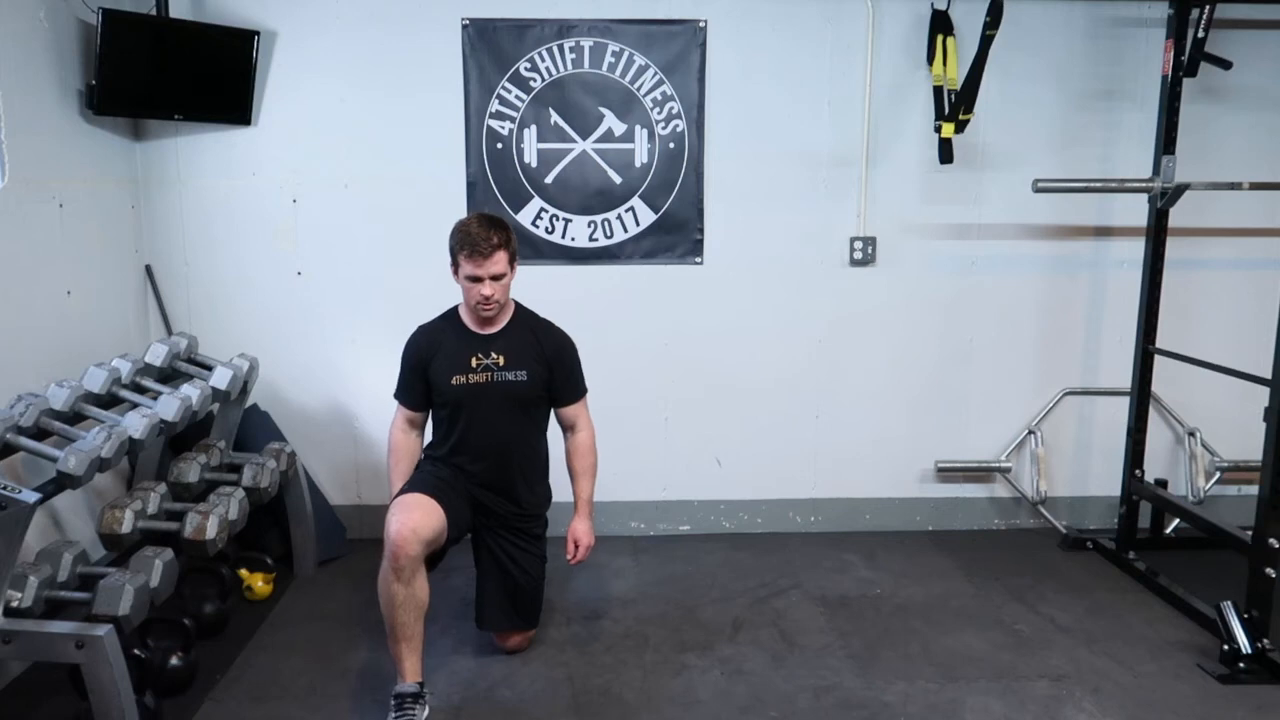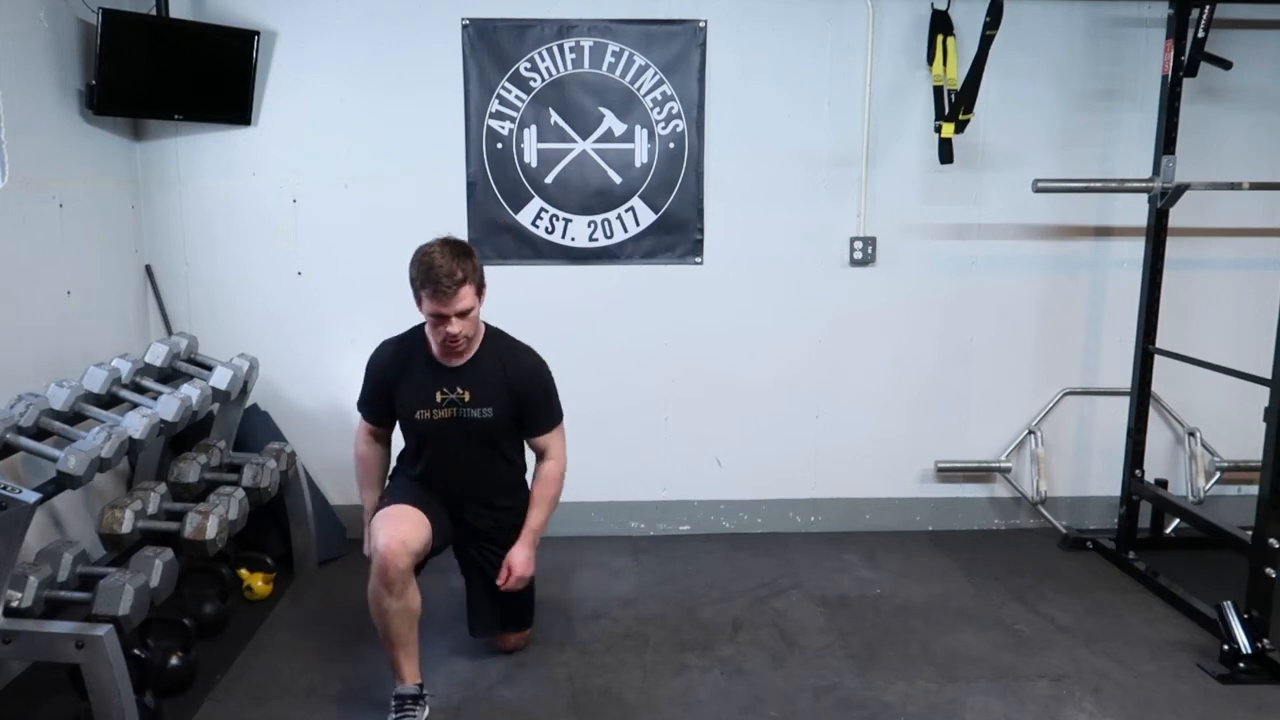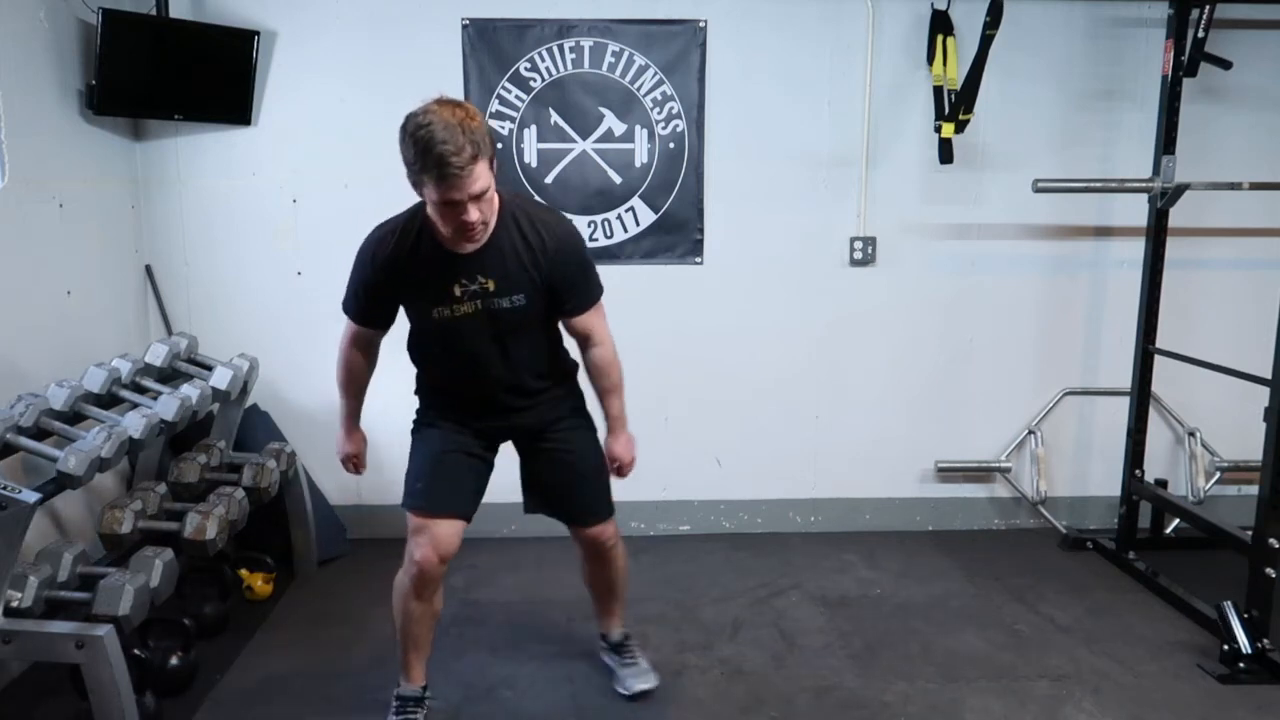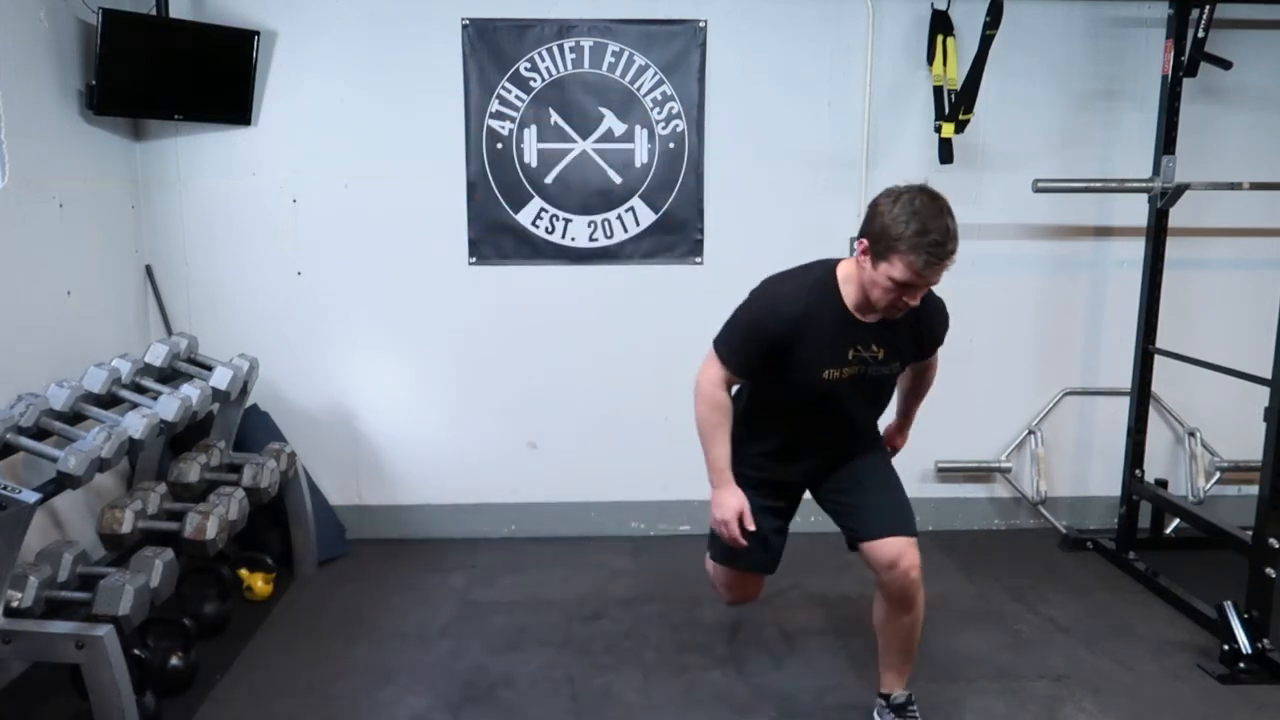
dt=0.7s
person 1, frame 1
left shoulder: (549, 342)
right shoulder: (427, 342)
left elbow: (577, 427)
right elbow: (407, 427)
left wrist: (582, 513)
right wrist: (398, 506)
left hip: (520, 500)
right hip: (447, 478)
left knee: (514, 639)
right knee: (400, 539)
left ankle: (490, 572)
person 1, frame 2
left shoulder: (522, 367)
right shoulder: (390, 361)
left elbow: (551, 456)
right elbow: (371, 438)
left wrist: (528, 542)
right wrist: (371, 518)
left hip: (498, 509)
right hip: (422, 491)
left knee: (510, 640)
right knee: (389, 551)
left ankle: (478, 570)
person 1, frame 3
left shoulder: (547, 235)
right shoulder: (385, 253)
left elbow: (594, 336)
right elbow: (360, 342)
left wrist: (618, 428)
right wrist: (350, 424)
left hip: (546, 400)
right hip: (449, 411)
left knee: (600, 535)
right knee: (429, 557)
left ankle: (614, 637)
person 1, frame 4
left shoulder: (927, 316)
right shoulder: (784, 302)
right elbow: (713, 382)
left wrist: (904, 423)
right wrist: (723, 484)
left hip: (851, 449)
right hip: (762, 452)
left knee: (902, 568)
right knee: (736, 588)
right ankle: (733, 557)
